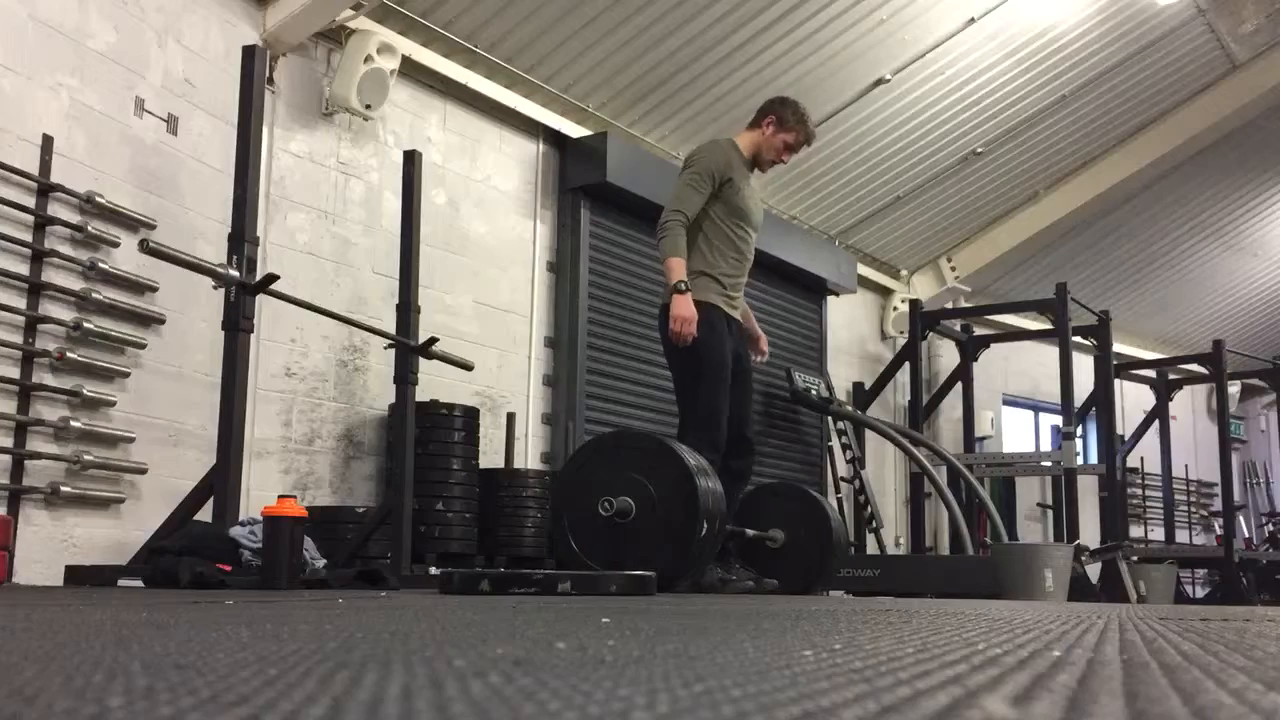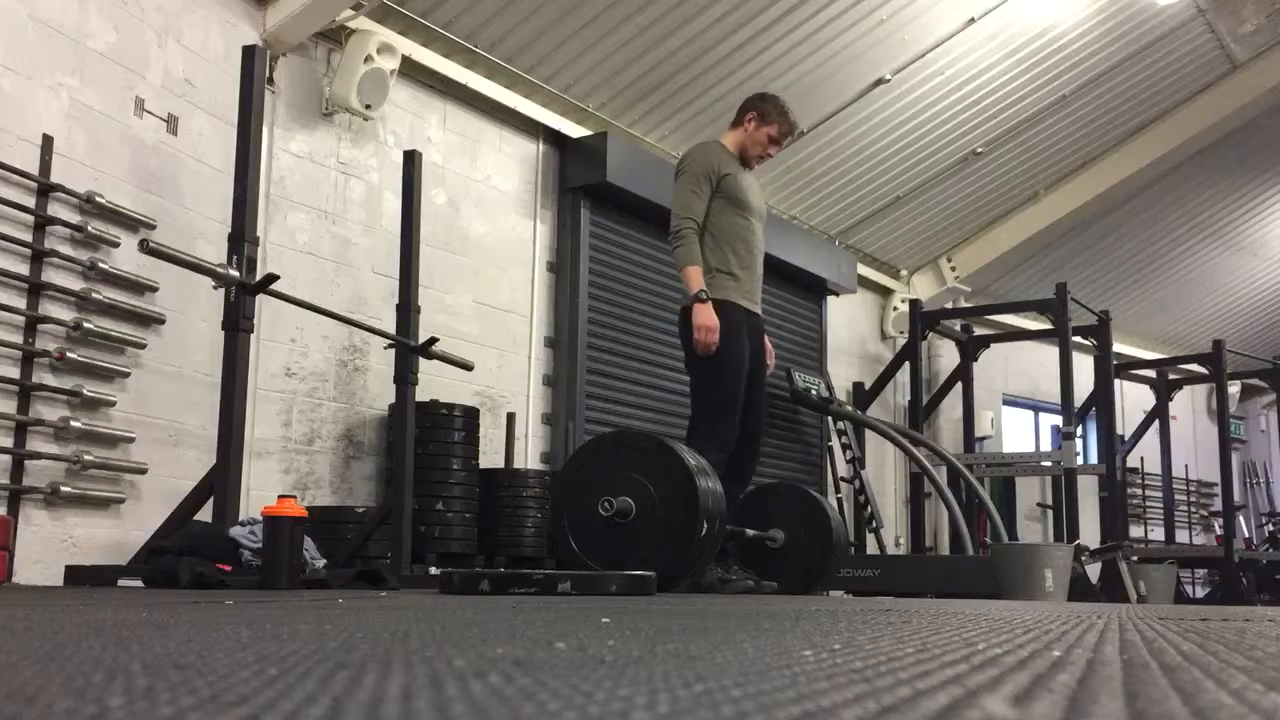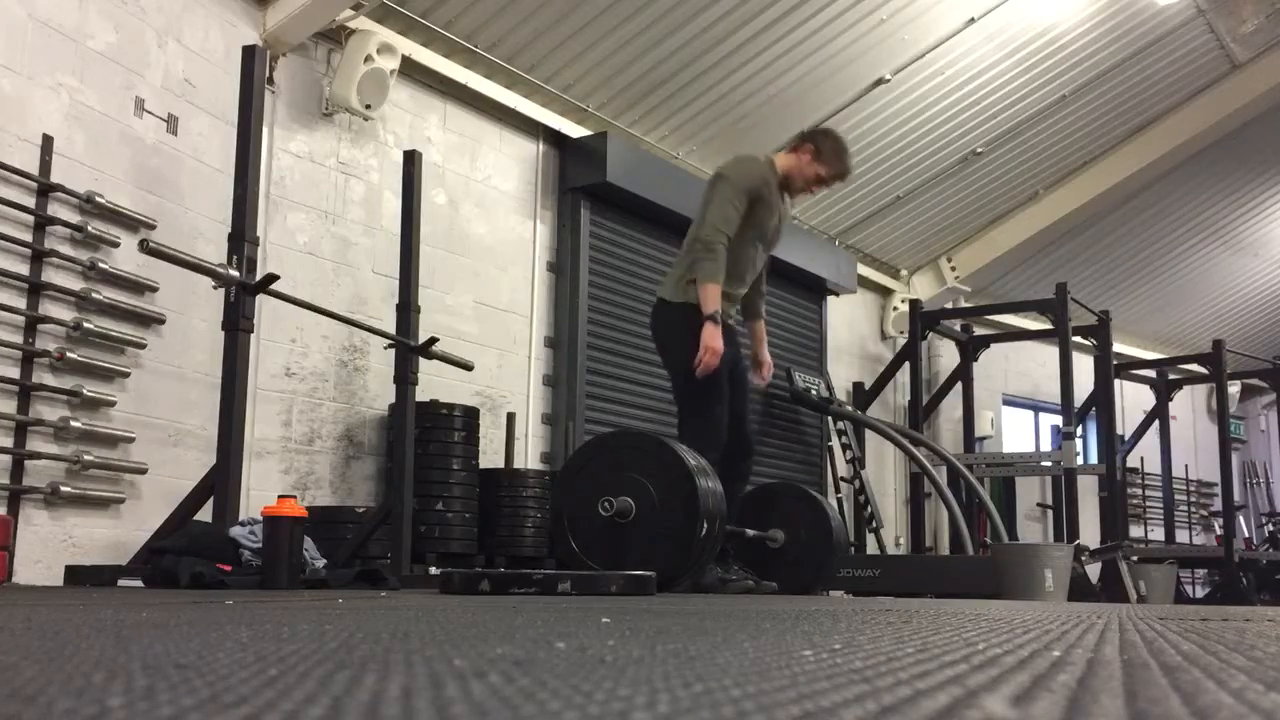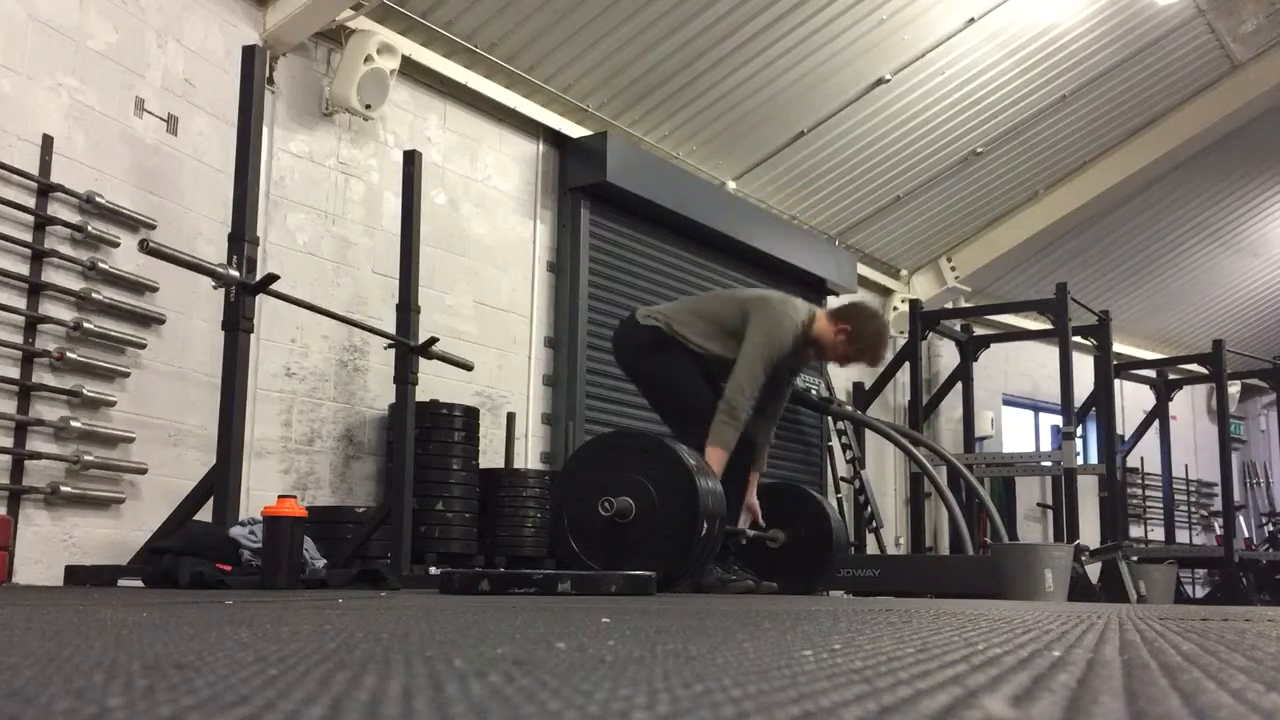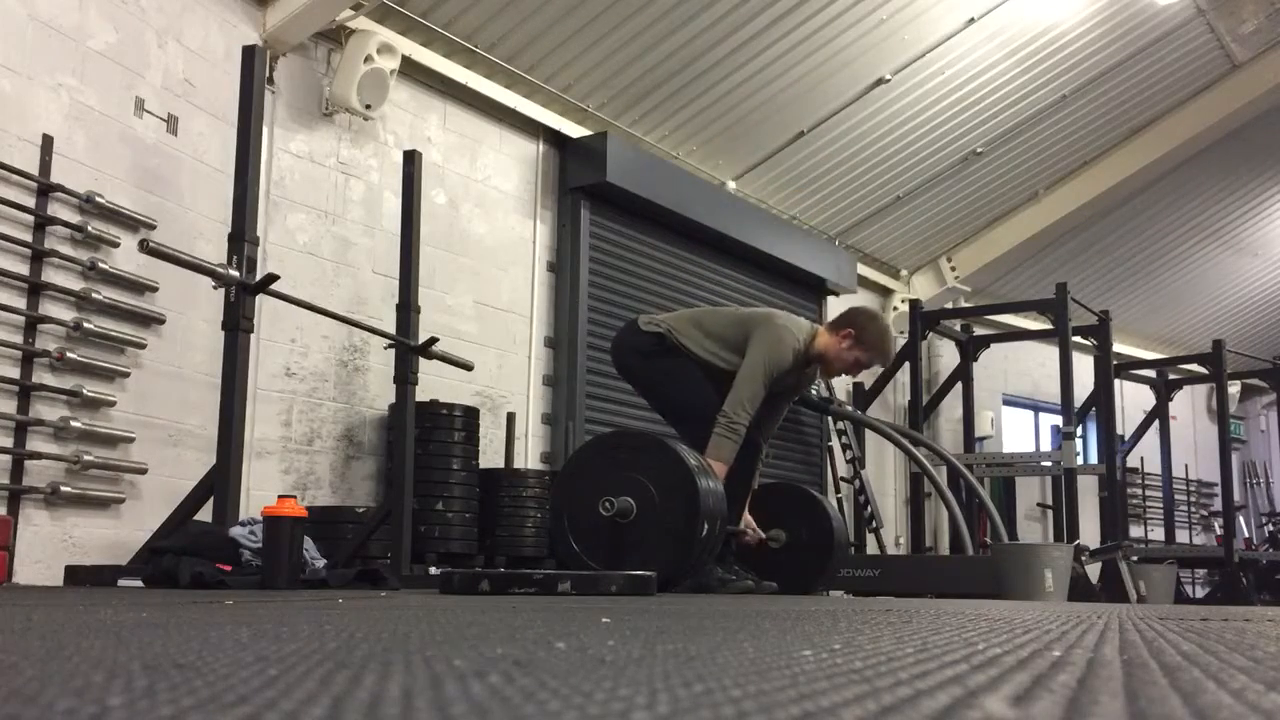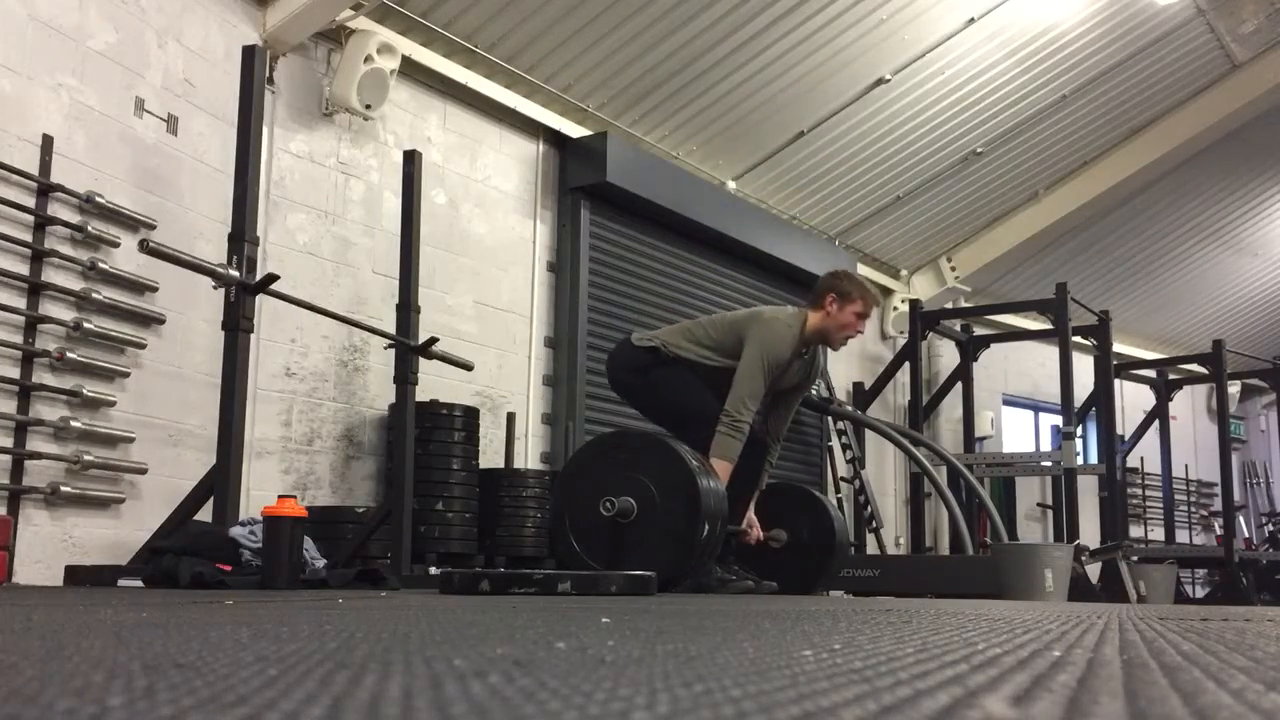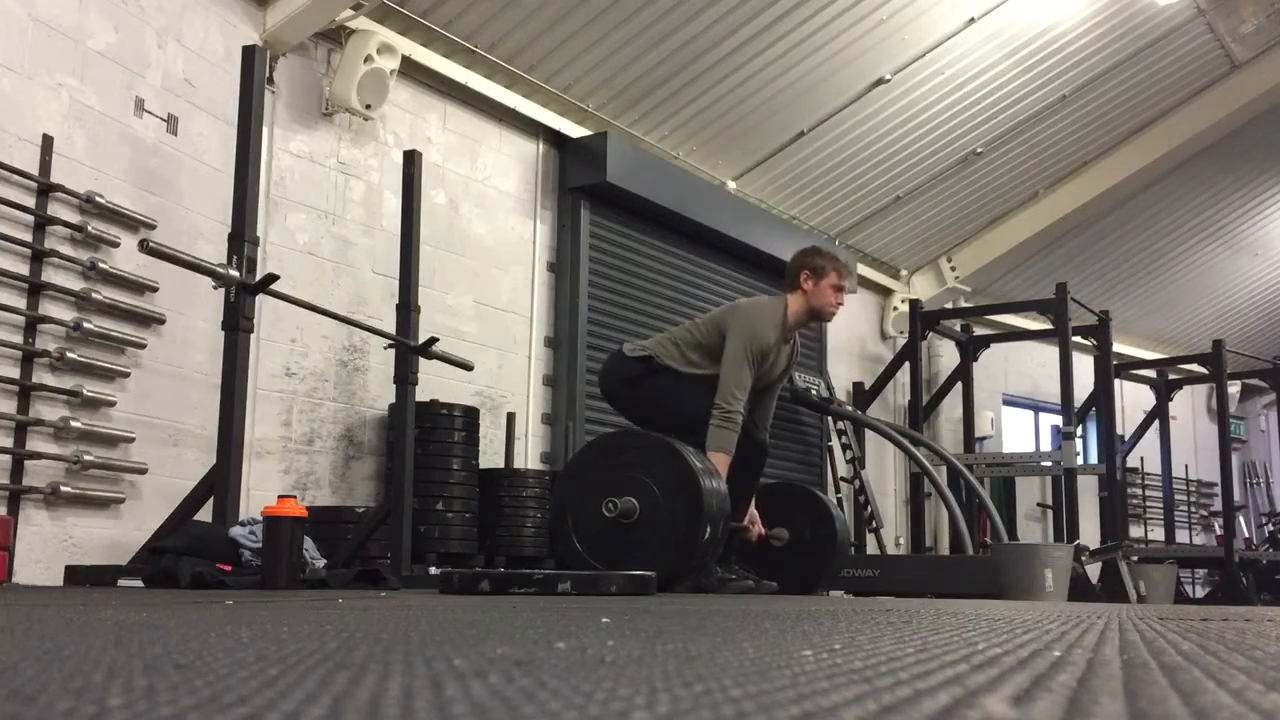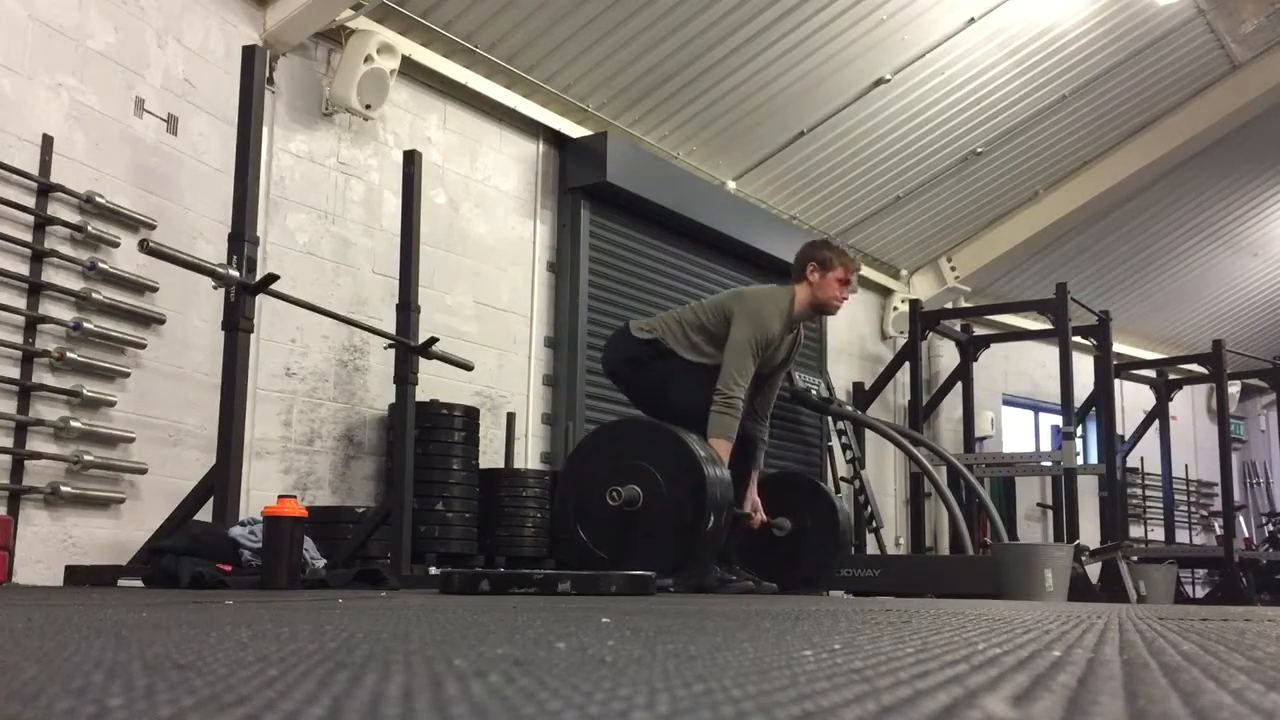
dt=0.4s
person 1, frame 1
left shoulder: (747, 185)
right shoulder: (715, 156)
right elbow: (672, 224)
left wrist: (750, 322)
right wrist: (680, 290)
left hip: (725, 321)
right hip: (695, 316)
left knee: (738, 443)
right knee: (704, 438)
left ankle: (718, 555)
person 1, frame 2
left shoulder: (747, 181)
right shoulder: (706, 159)
right elbow: (684, 233)
left wrist: (760, 328)
right wrist: (700, 299)
left hip: (745, 319)
right hip: (715, 315)
left knee: (744, 446)
right knee: (713, 440)
left ankle: (718, 556)
person 1, frame 3
left shoulder: (779, 203)
right shoulder: (747, 173)
right elbow: (711, 247)
left wrist: (760, 344)
right wrist: (710, 321)
left hip: (718, 325)
right hip: (687, 315)
left knee: (738, 444)
right knee: (703, 439)
left ankle: (717, 554)
person 1, frame 4
left shoulder: (803, 347)
right shoulder: (780, 323)
left elbow: (765, 417)
right elbow: (734, 404)
left wrist: (750, 490)
left hip: (684, 352)
right hip: (648, 340)
left knee: (738, 448)
right knee: (708, 437)
left ankle: (717, 559)
person 1, frame 5
left shoulder: (805, 368)
right shoulder: (782, 339)
left elbow: (758, 435)
right elbow: (732, 419)
left wrist: (739, 509)
left hip: (676, 354)
right hip: (646, 345)
left knee: (745, 444)
right knee: (714, 435)
left ankle: (718, 559)
person 1, frame 6
left shoulder: (810, 362)
right shoulder: (774, 331)
left elbow: (770, 437)
right elbow: (735, 419)
left wrist: (745, 508)
left hip: (680, 370)
right hip: (641, 360)
left knee: (752, 445)
right knee: (714, 436)
left ankle: (717, 559)
right ankle: (697, 564)
person 1, frame 7
left shoulder: (788, 347)
right shoulder: (757, 320)
left elbow: (757, 424)
right elbow: (727, 411)
left wrist: (746, 504)
left hip: (670, 381)
right hip: (633, 372)
left knee: (750, 447)
right knee: (719, 436)
left ankle: (718, 559)
person 1, frame 8
left shoulder: (793, 336)
right shoulder: (762, 308)
left elbow: (758, 416)
right elbow: (728, 397)
left wrist: (749, 490)
left hip: (673, 363)
right hip: (638, 352)
left knee: (741, 441)
right knee: (712, 436)
left ankle: (719, 559)
right ankle: (695, 564)
